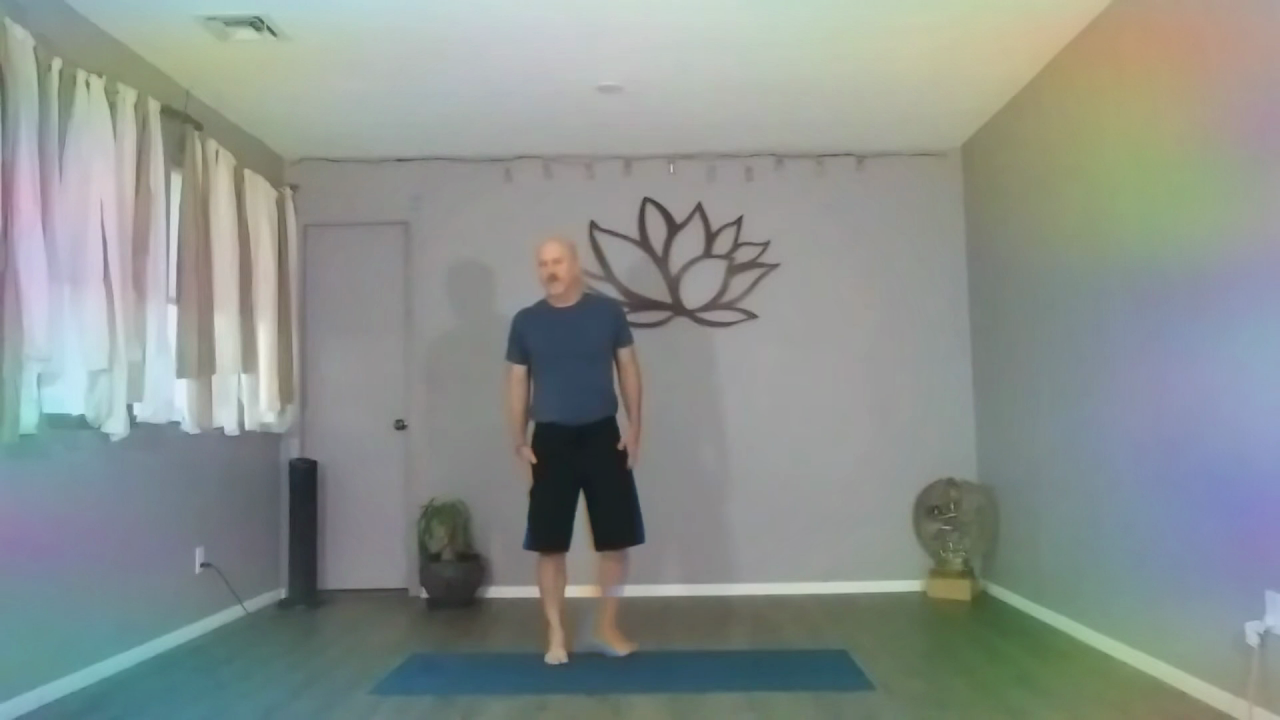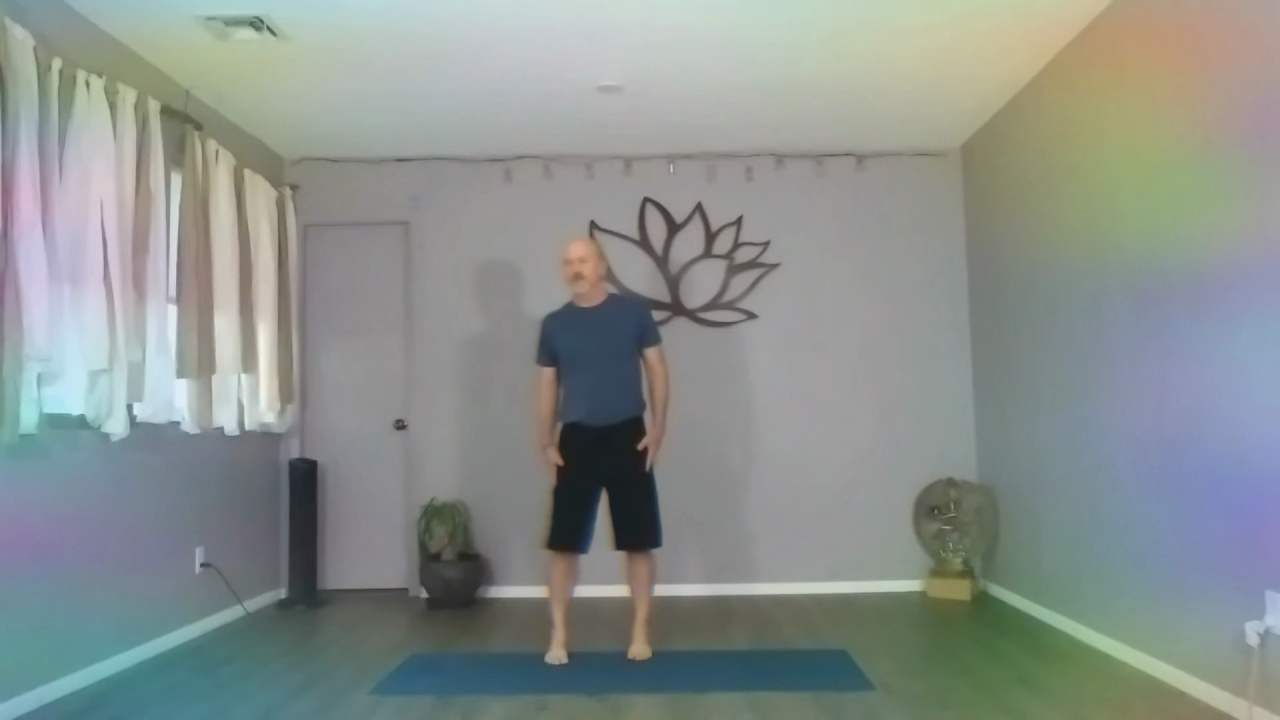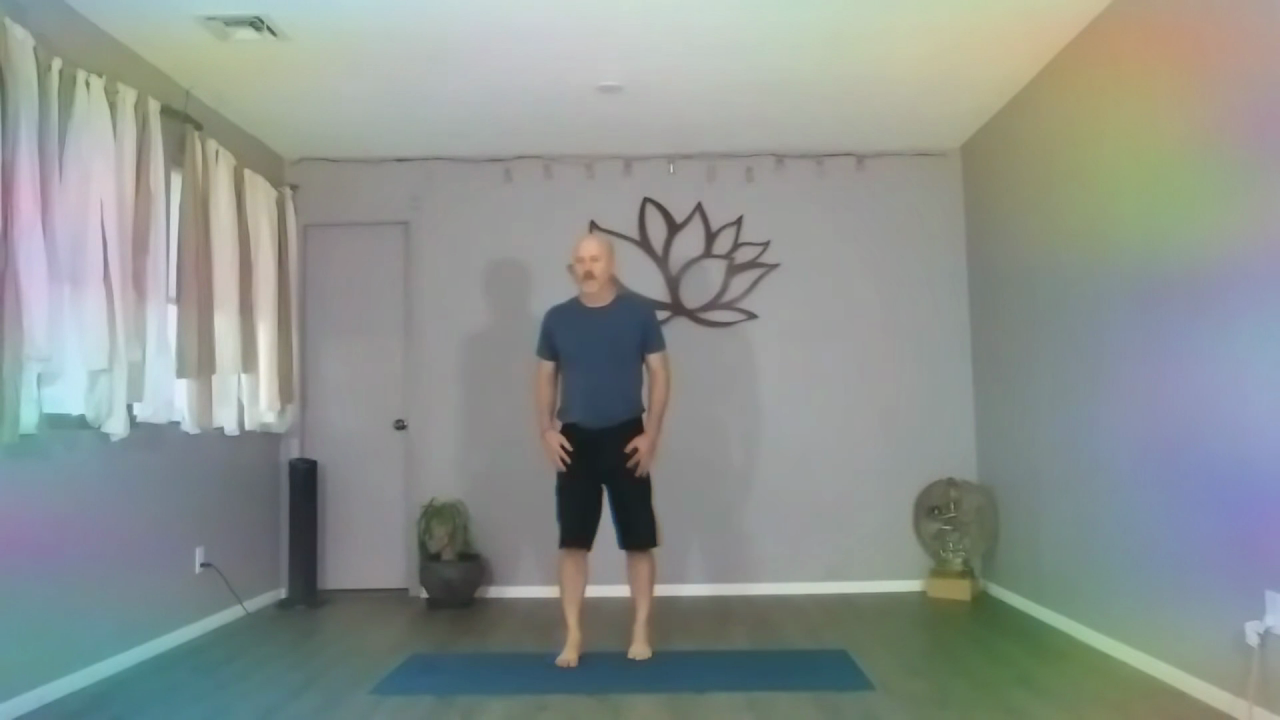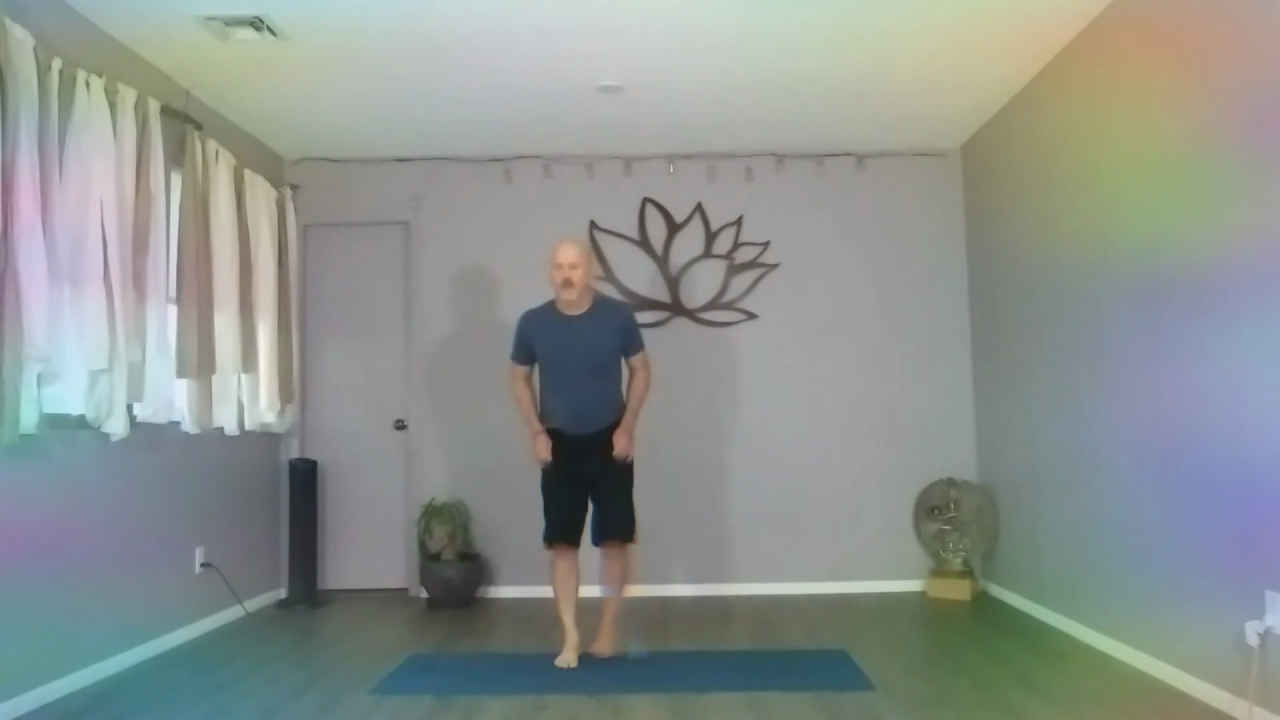
dt=0.4s
person 1, frame 1
left shoulder: (608, 312)
right shoulder: (526, 321)
left elbow: (628, 368)
right elbow: (518, 383)
left wrist: (634, 426)
right wrist: (520, 442)
left hip: (602, 436)
right hip: (551, 439)
left knee: (616, 538)
right knee: (549, 545)
left ankle: (607, 626)
right ankle: (556, 634)
person 1, frame 2
left shoulder: (633, 312)
right shoulder: (554, 324)
left elbow: (656, 369)
right elbow: (547, 385)
left wrist: (657, 428)
right wrist: (547, 442)
left hip: (627, 436)
right hip: (576, 440)
left knee: (639, 542)
right knee: (564, 543)
left ankle: (640, 631)
right ankle: (558, 634)
person 1, frame 3
left shoulder: (639, 313)
right shoulder: (557, 318)
left elbow: (659, 375)
right elbow: (546, 377)
left wrist: (651, 433)
right wrist: (547, 427)
left hip: (625, 437)
right hip: (576, 440)
left knee: (639, 542)
right knee: (572, 542)
left ankle: (640, 631)
right ankle: (573, 635)
person 1, frame 4
left shoulder: (618, 316)
right shoulder: (533, 323)
left elbow: (641, 371)
right elbow: (520, 378)
left wrist: (627, 426)
right wrist: (536, 431)
left hip: (609, 442)
right hip: (559, 445)
left knee: (614, 539)
right knee: (561, 544)
left ankle: (607, 625)
right ankle: (570, 637)
